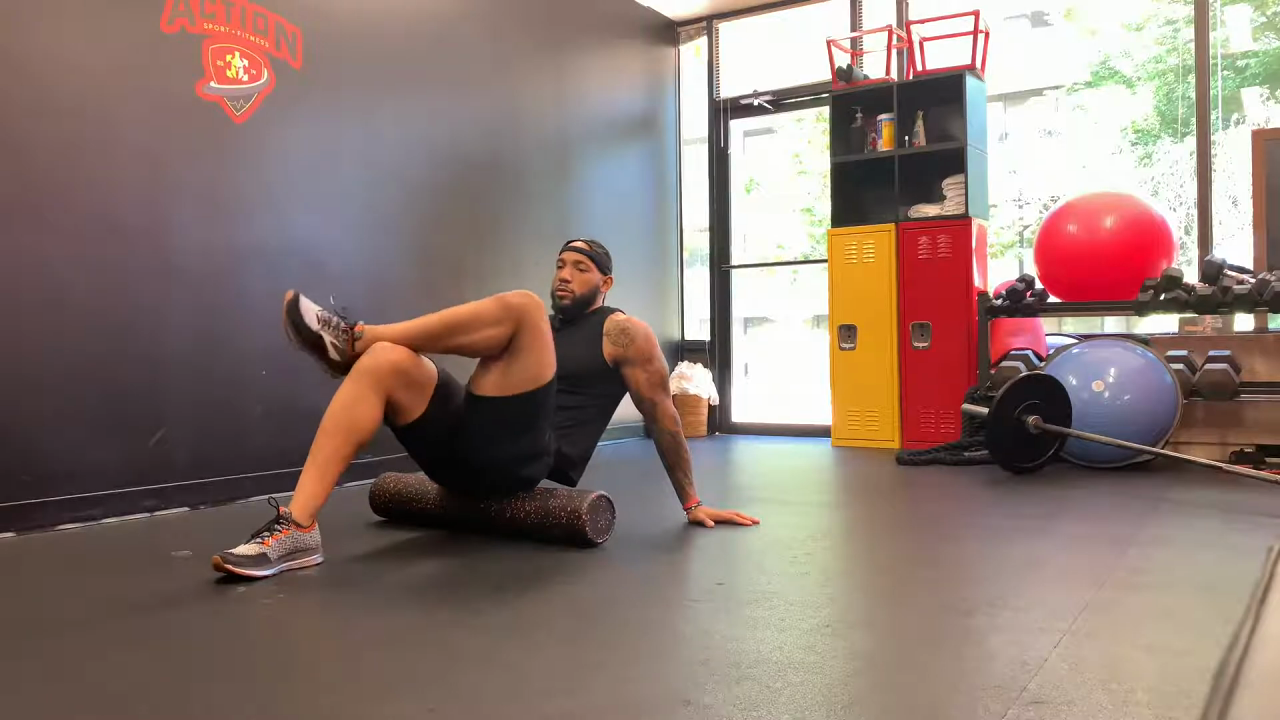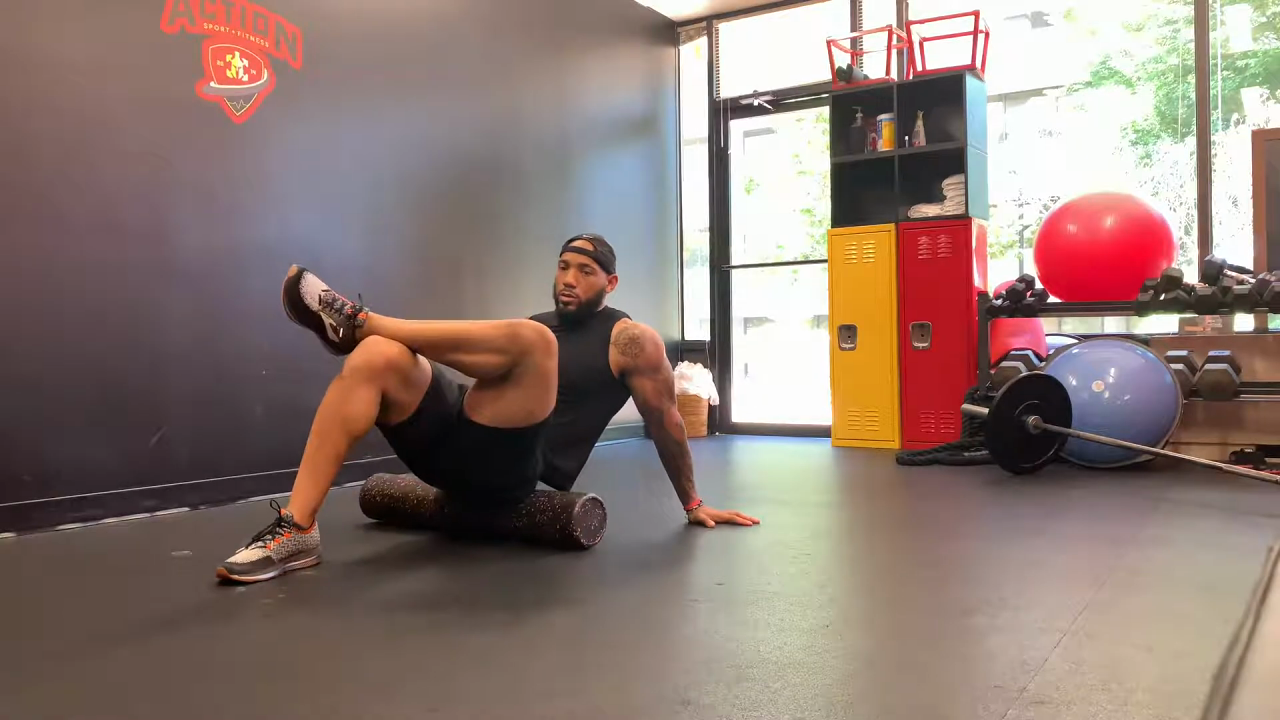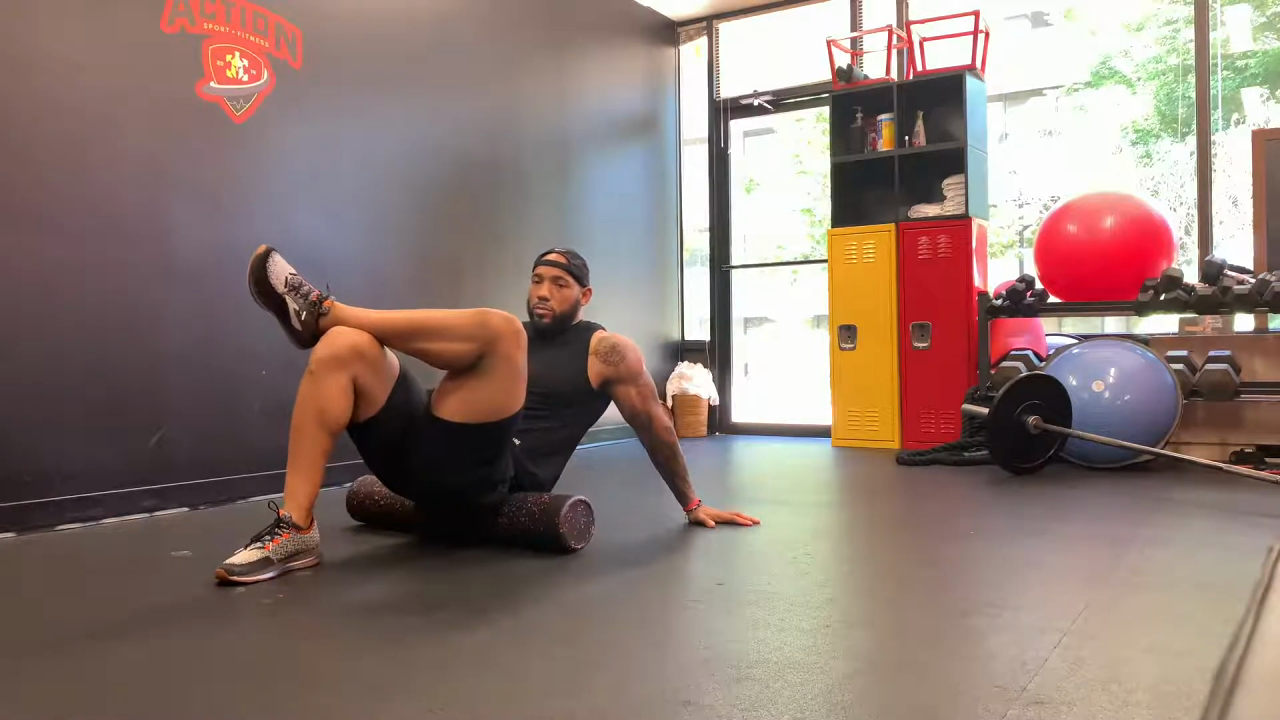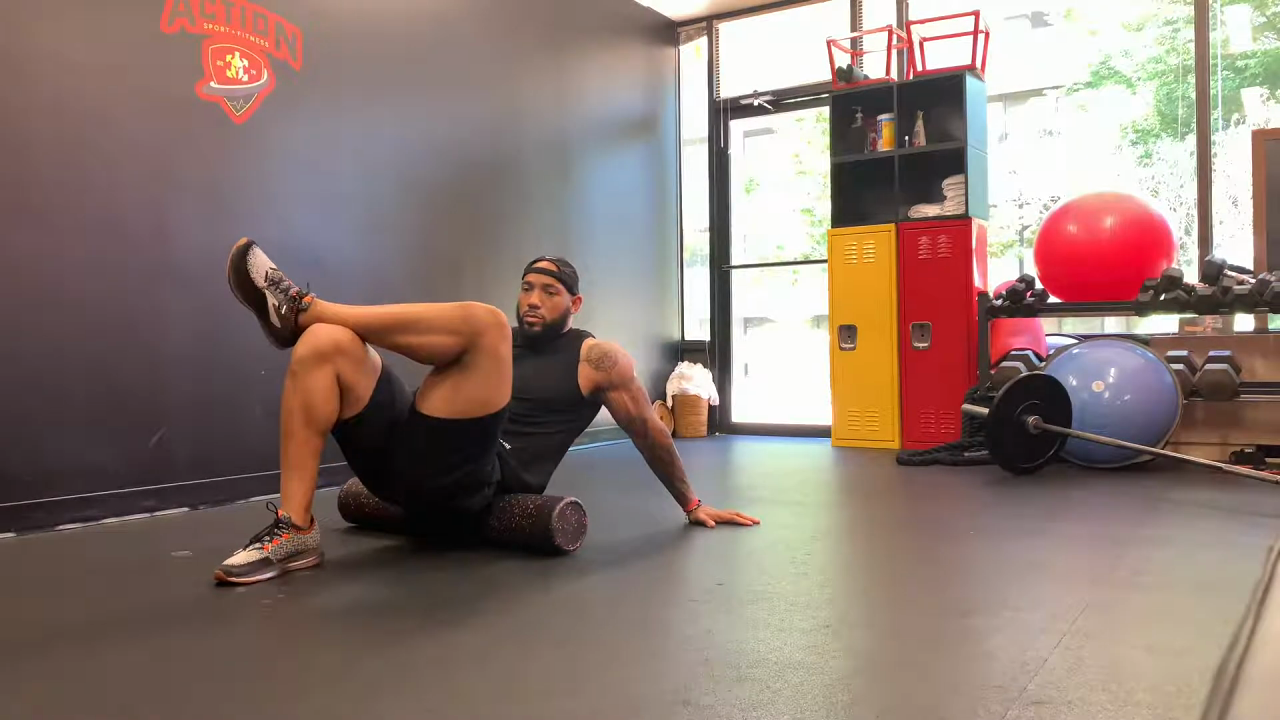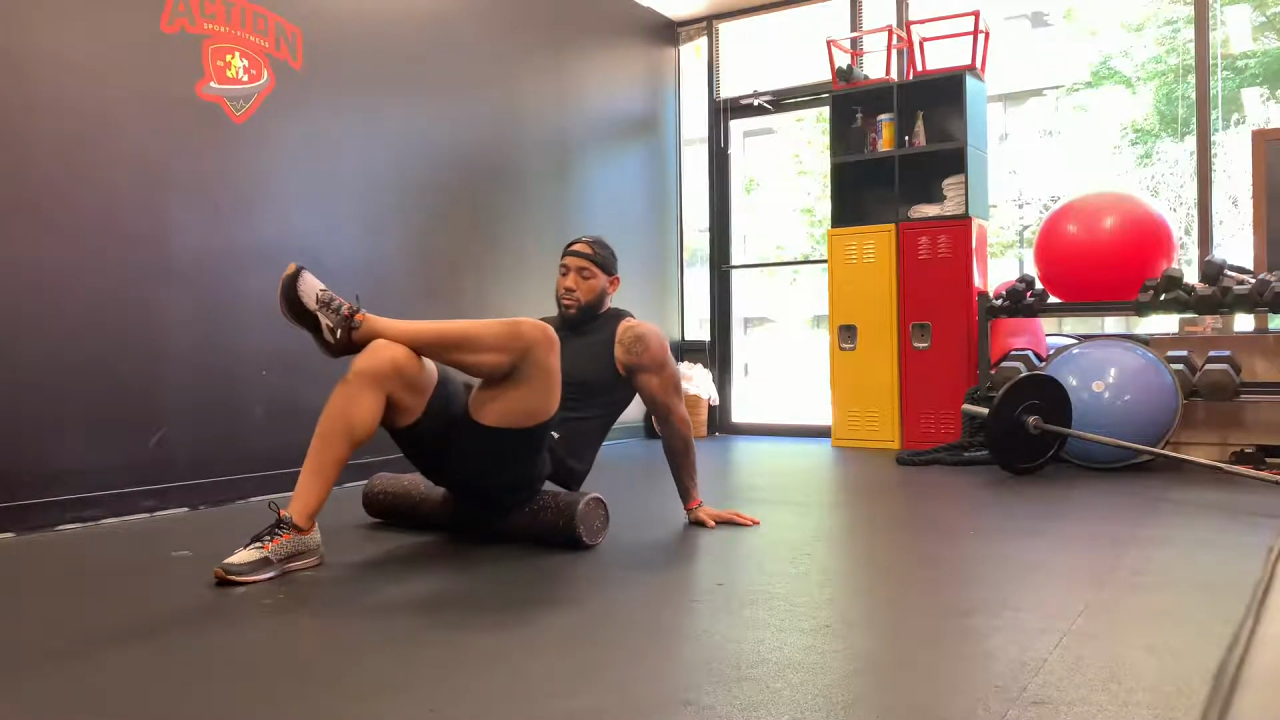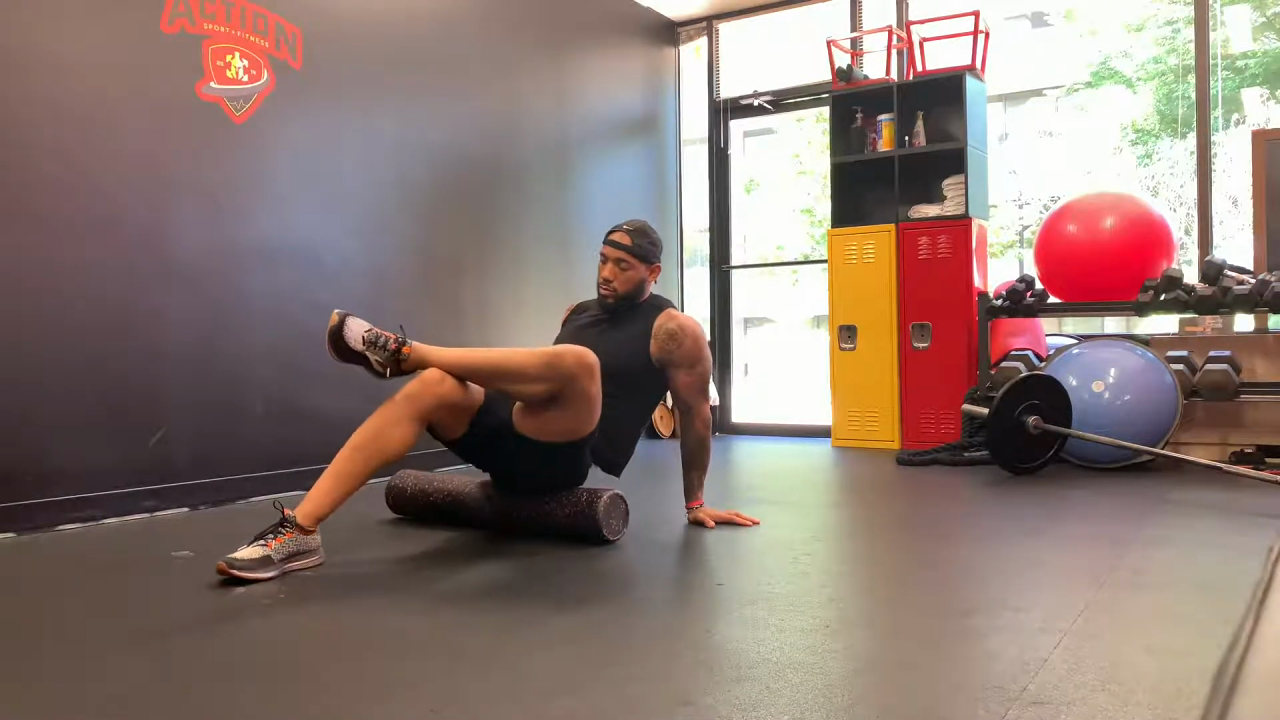
dt=0.7s
person 1, frame 1
left shoulder: (624, 334)
right shoulder: (544, 333)
left elbow: (662, 415)
left wrist: (691, 502)
left hip: (516, 456)
right hip: (469, 445)
left knee: (522, 306)
right knee: (385, 362)
left ankle: (355, 338)
right ankle: (297, 528)
person 1, frame 2
left shoulder: (629, 340)
right shoulder: (536, 324)
left elbow: (665, 422)
left wrist: (692, 503)
left hip: (508, 466)
right hip: (457, 441)
left knee: (530, 341)
right knee: (376, 357)
left ankle: (359, 322)
right ankle: (296, 528)
person 1, frame 3
left shoulder: (607, 350)
right shoulder: (516, 342)
left elbow: (655, 426)
left wrist: (691, 503)
left hip: (479, 473)
right hip: (424, 454)
left knee: (498, 328)
right knee: (343, 347)
left ankle: (321, 311)
right ankle: (295, 529)
person 1, frame 4
left shoulder: (596, 359)
right shoulder: (502, 344)
left elbow: (649, 430)
left wrist: (692, 504)
left hip: (463, 474)
right hip: (408, 455)
left knee: (482, 321)
right knee: (323, 344)
left ankle: (300, 308)
right ankle: (294, 530)
person 1, frame 5
left shoulder: (634, 338)
right shoulder: (550, 328)
left elbow: (673, 417)
left wrist: (692, 502)
left hip: (515, 465)
right hip: (463, 446)
left knee: (532, 336)
right knee: (383, 362)
left ankle: (357, 324)
right ankle: (296, 530)
person 1, frame 6
left shoulder: (673, 330)
right shoulder: (579, 313)
left elbow: (695, 415)
left wrist: (695, 503)
left hip: (560, 458)
right hip: (512, 431)
left knee: (578, 361)
right knee: (431, 388)
left ankle: (406, 350)
right ankle: (300, 530)
